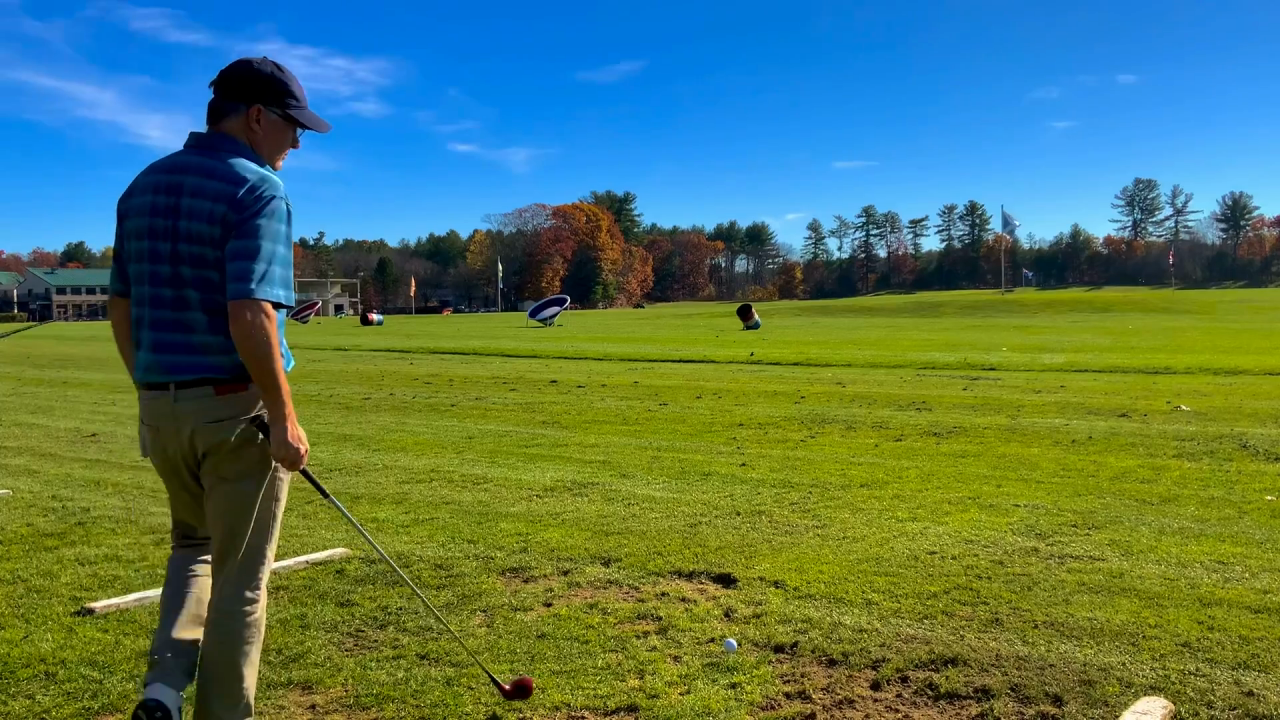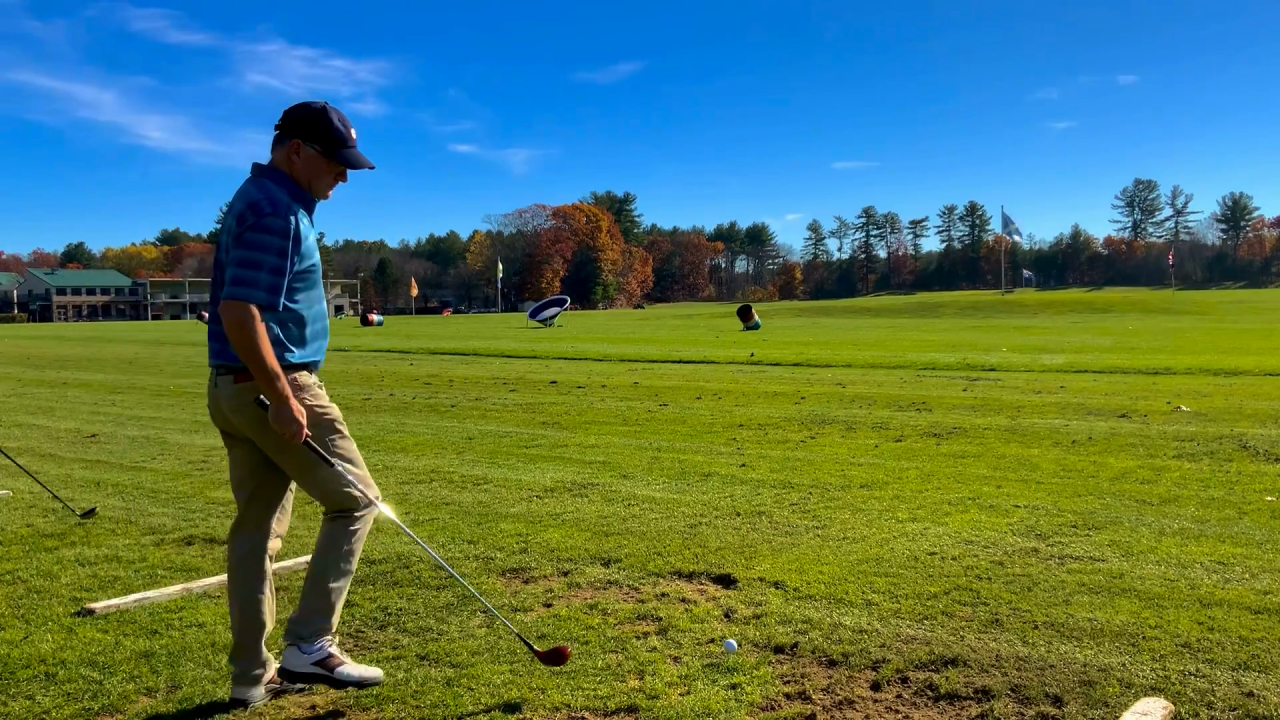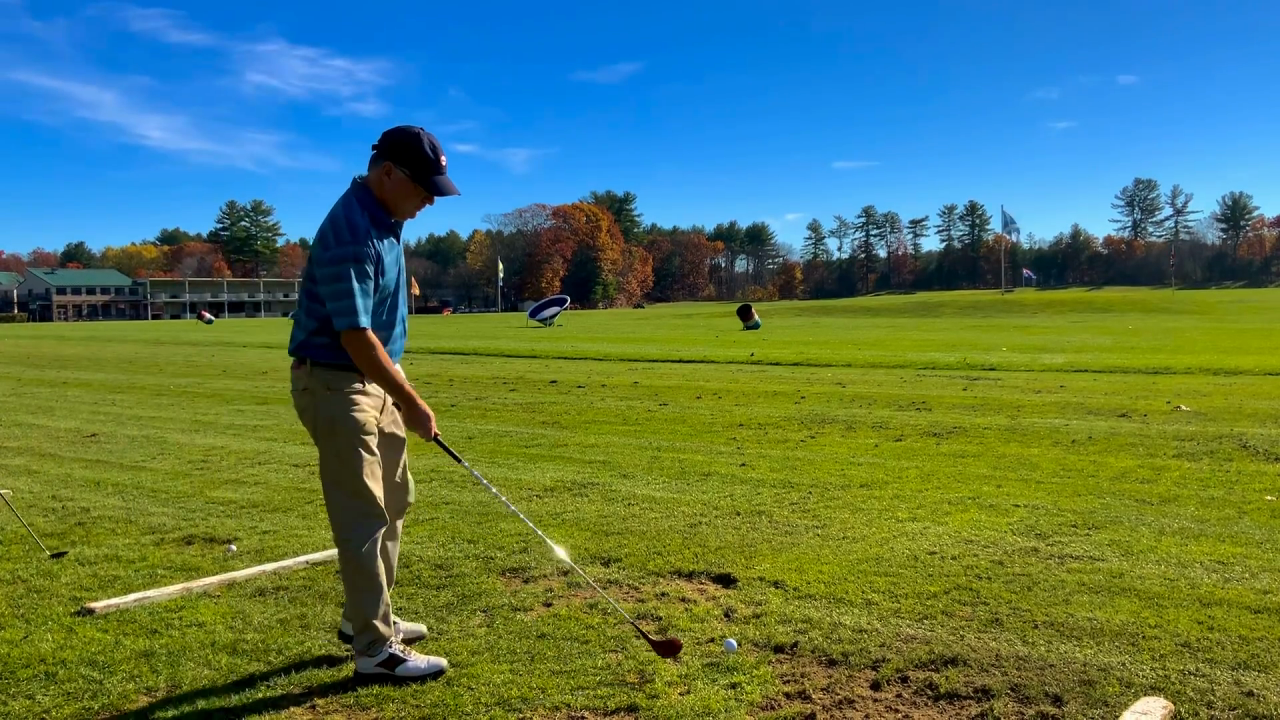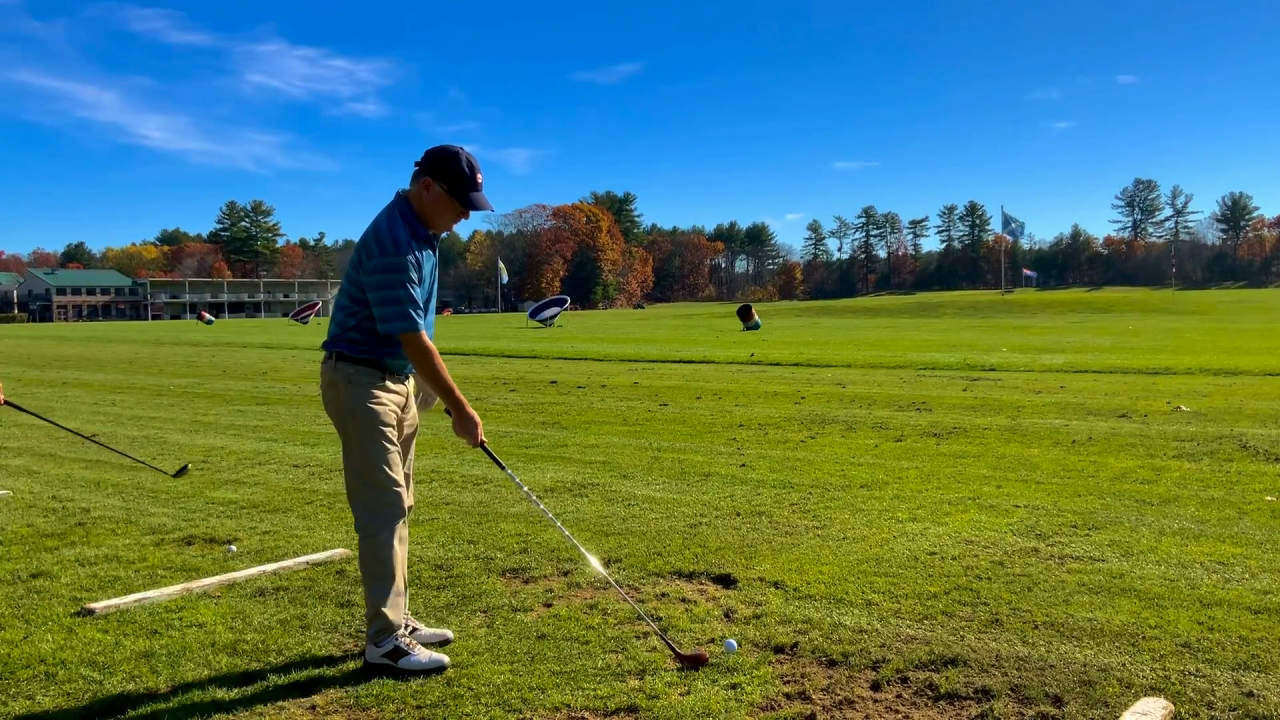
dt=0.7s
person 1, frame 1
left shoulder: (143, 186)
right shoulder: (257, 190)
left elbow: (122, 308)
right elbow: (250, 318)
right wrist: (285, 418)
left hip: (161, 408)
right hip: (237, 408)
left knee: (195, 547)
right knee: (240, 581)
person 1, frame 2
left shoulder: (266, 201)
right shoulder: (274, 212)
right elbow: (237, 313)
left wrist: (297, 374)
right wrist: (286, 396)
left hip: (237, 390)
right hip: (272, 390)
left knee: (256, 528)
right knee: (352, 502)
left ankle: (252, 672)
right ankle: (309, 644)
person 1, frame 3
left shoulder: (383, 219)
right shoulder: (352, 233)
right elbow: (356, 336)
left wrist: (395, 377)
right wrist: (410, 401)
left hip: (366, 381)
right hip: (335, 384)
left knee: (392, 501)
right knee: (363, 517)
left ankle: (369, 617)
right ankle: (375, 649)
person 1, frame 4
left shoulder: (424, 231)
right shoulder: (392, 244)
right elbow: (413, 340)
left wrist: (428, 377)
right wrist: (461, 409)
left hip: (396, 380)
right hip: (360, 381)
left knee: (397, 507)
right knee: (383, 508)
left ankle: (397, 620)
right ankle: (384, 638)
